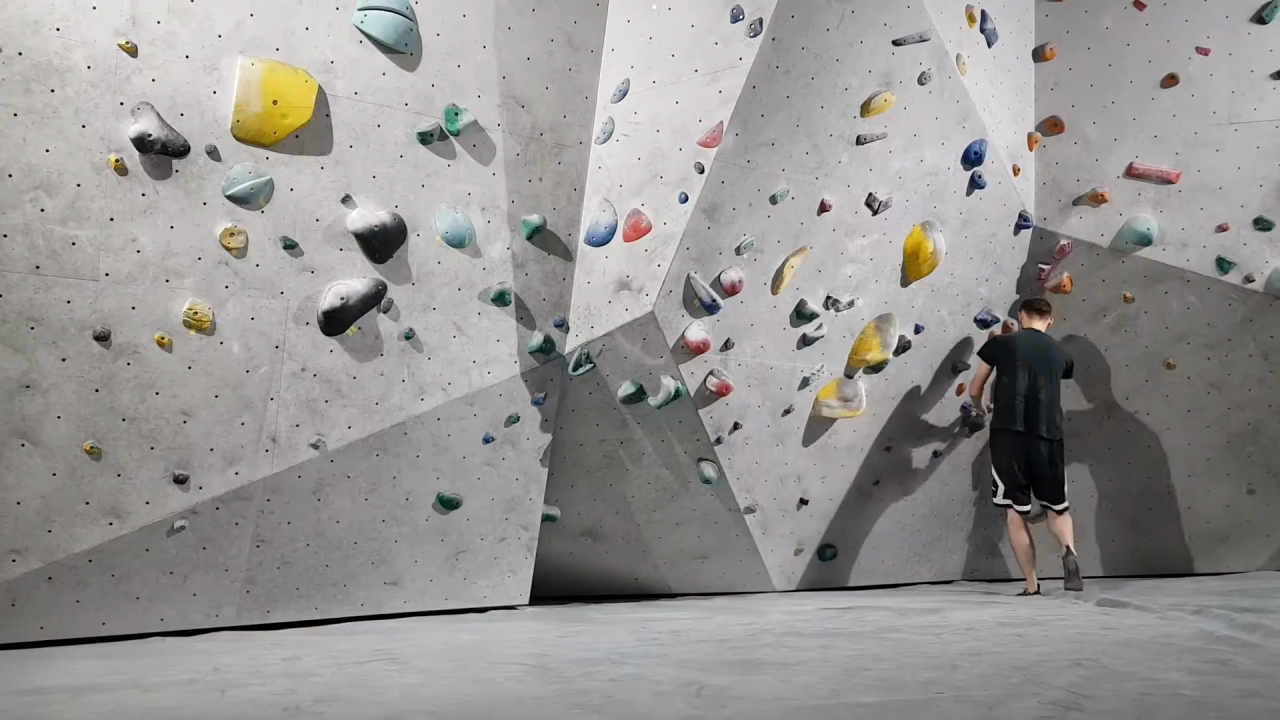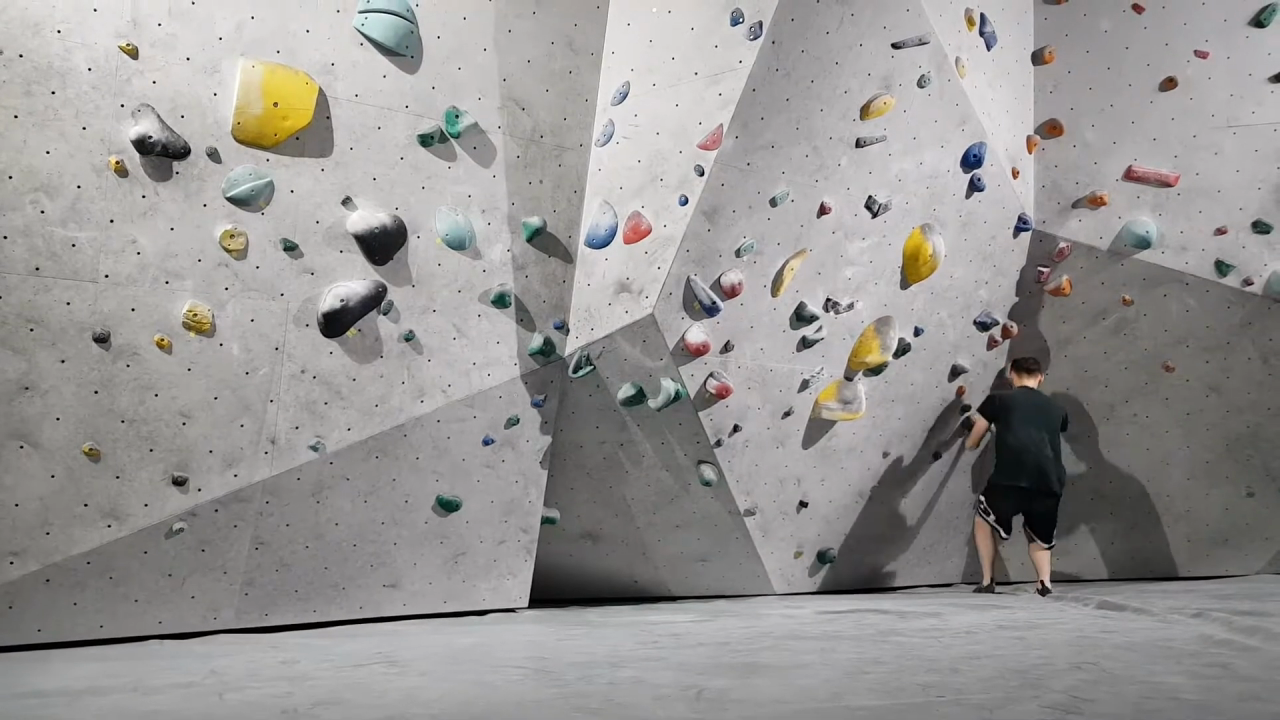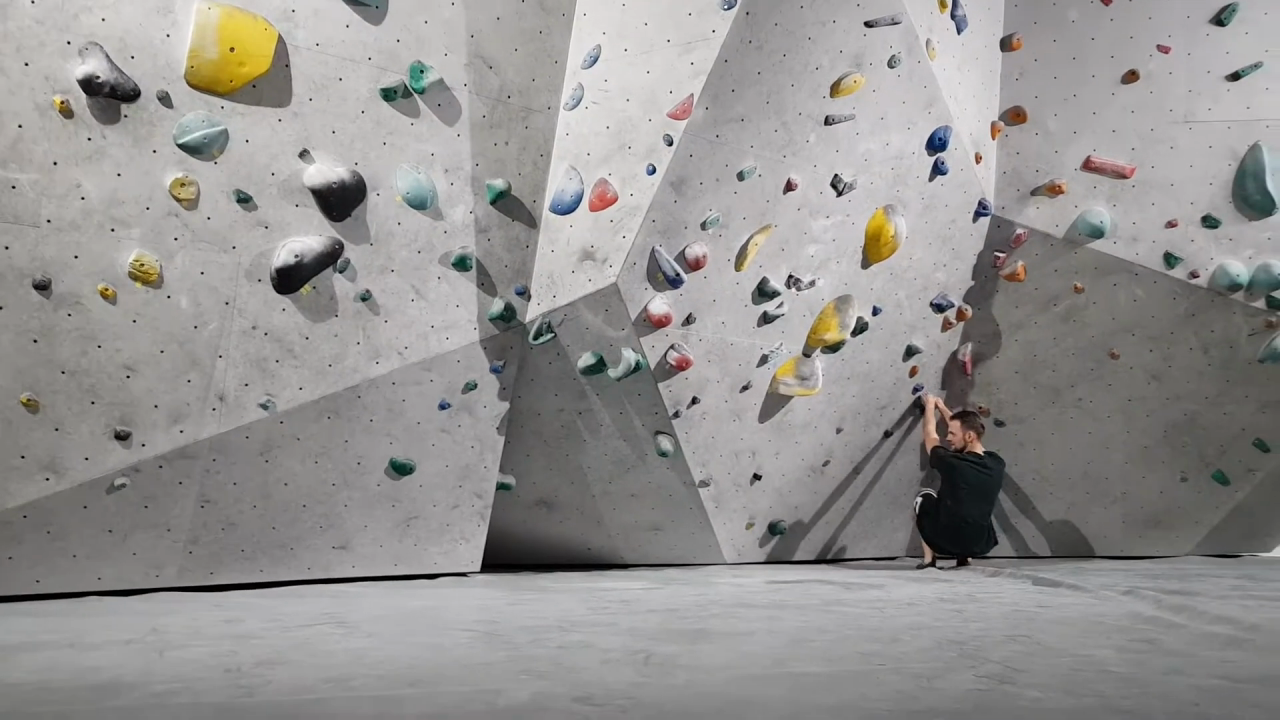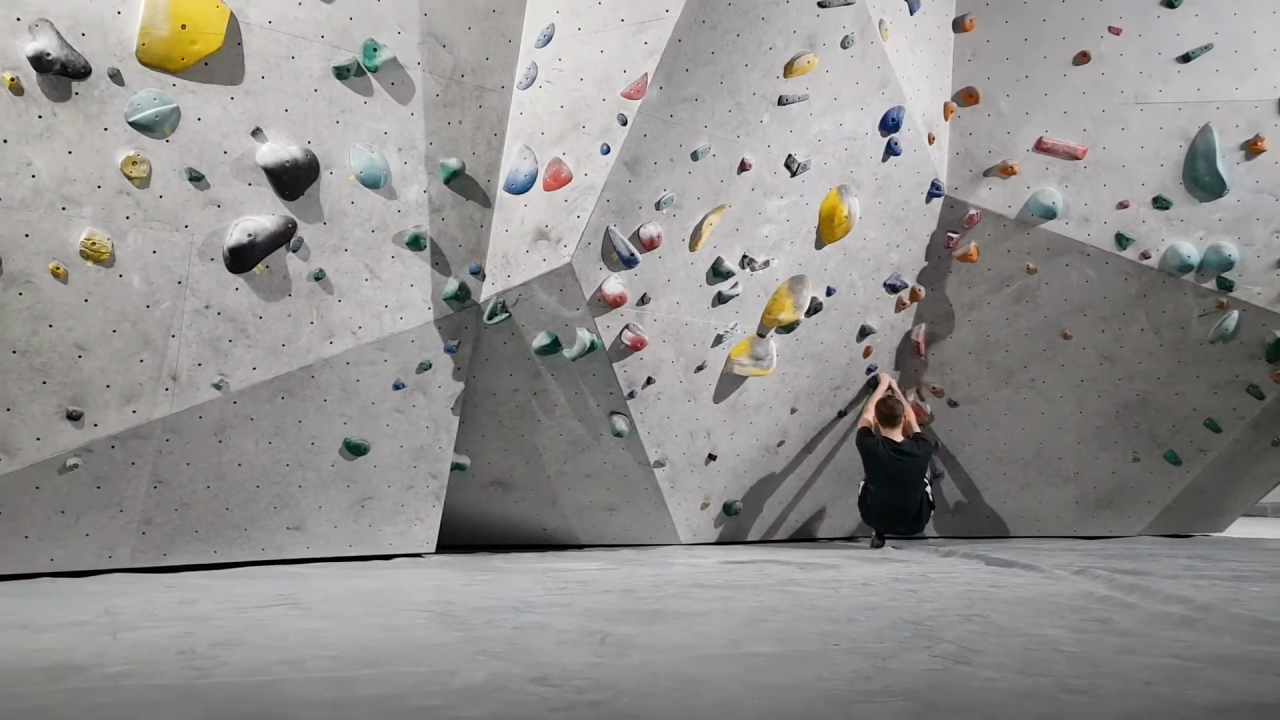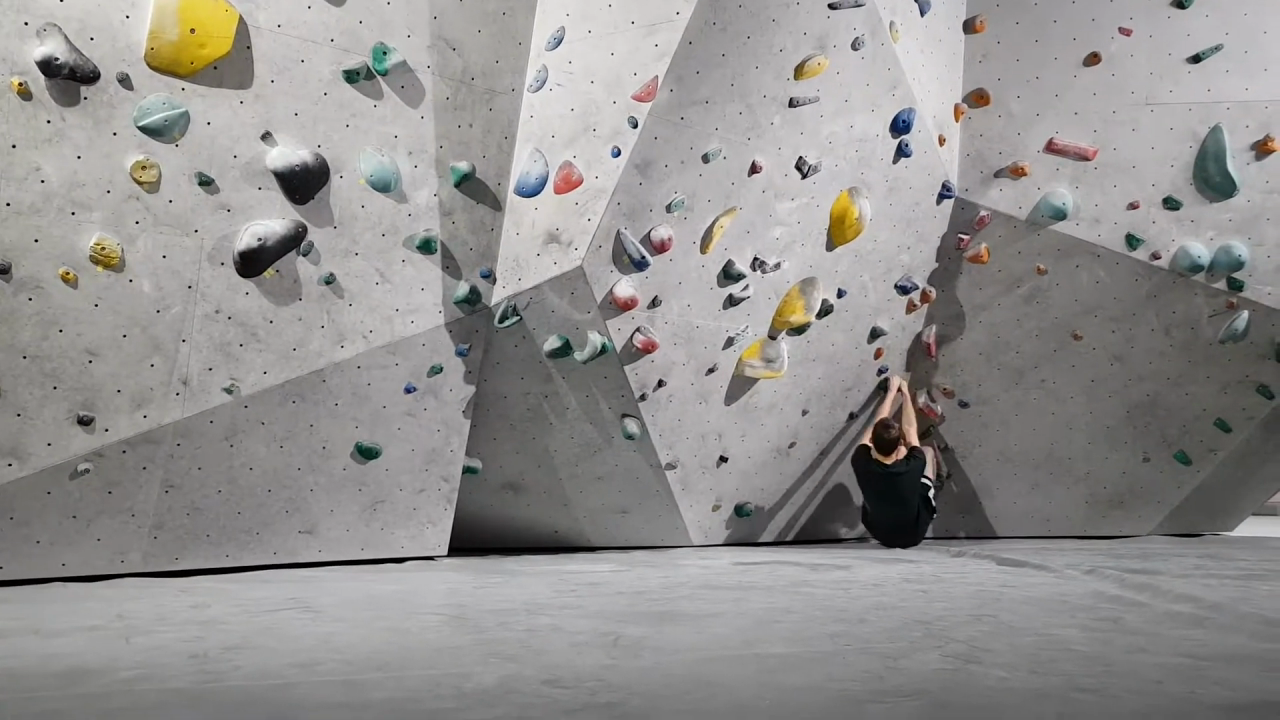
dt=1s
person 1, frame 1
left shoulder: (1000, 344)
right shoulder: (1062, 354)
left elbow: (975, 390)
left wrist: (980, 408)
left hip: (1008, 434)
right hip: (1049, 437)
left knee: (1017, 511)
right knee: (1057, 507)
left ankle: (1032, 586)
right ankle: (1069, 551)
person 1, frame 2
left shoulder: (998, 400)
right shoulder: (1057, 409)
left elbow: (972, 444)
left wrist: (978, 418)
left hip: (1010, 481)
right hip: (1049, 485)
left knee: (982, 514)
right knee: (1038, 536)
left ankle: (987, 581)
right ankle: (1045, 582)
person 1, frame 3
left shoulder: (952, 463)
right shoulder: (997, 464)
left elbow: (930, 435)
left wrist: (930, 405)
right wrist: (942, 408)
left hip: (944, 541)
right hip: (979, 545)
left knee: (923, 497)
left ankle: (928, 560)
right ankle: (965, 557)
person 1, frame 4
left shoulder: (869, 447)
right shoulder: (922, 449)
left elbow: (867, 415)
right elbow: (911, 420)
left wrist: (883, 384)
right wrist: (895, 389)
left hip: (879, 521)
right hip: (916, 523)
left ankle: (878, 534)
person 1, frame 5
left shoulder: (861, 464)
right shoulder: (912, 468)
left elbow: (877, 424)
right elbow: (910, 430)
left wrist: (891, 391)
right wrist: (905, 392)
left hip: (881, 534)
right hip: (914, 534)
right knee: (928, 451)
